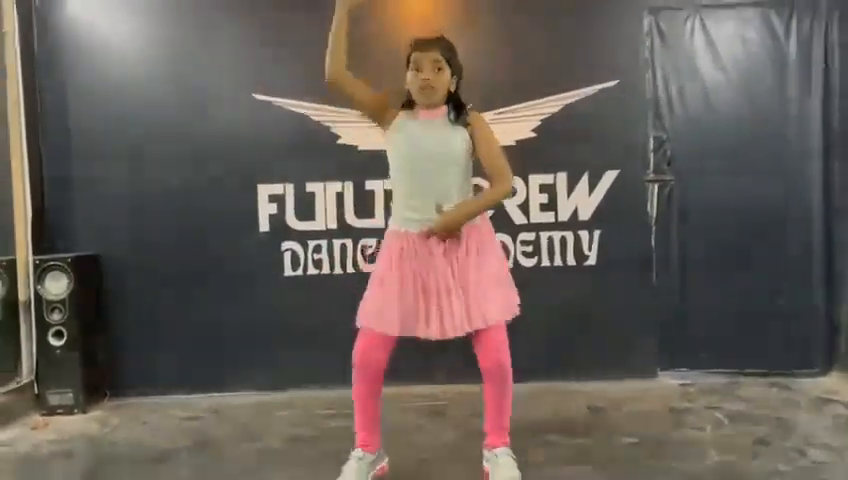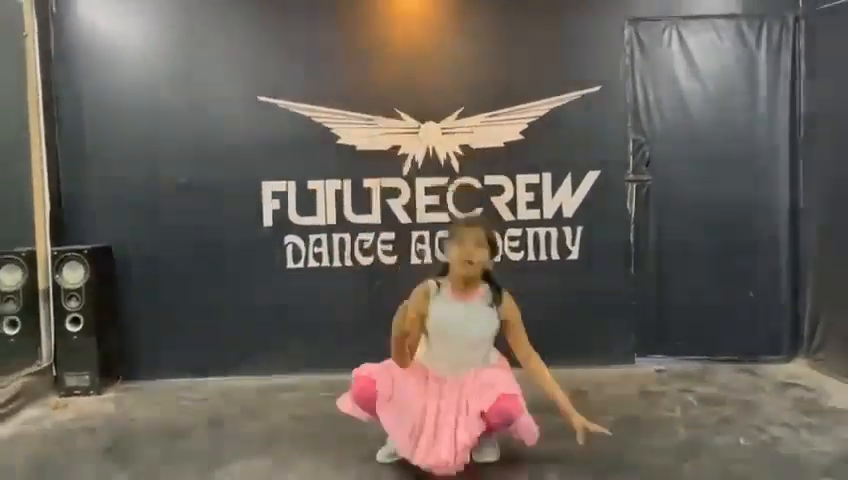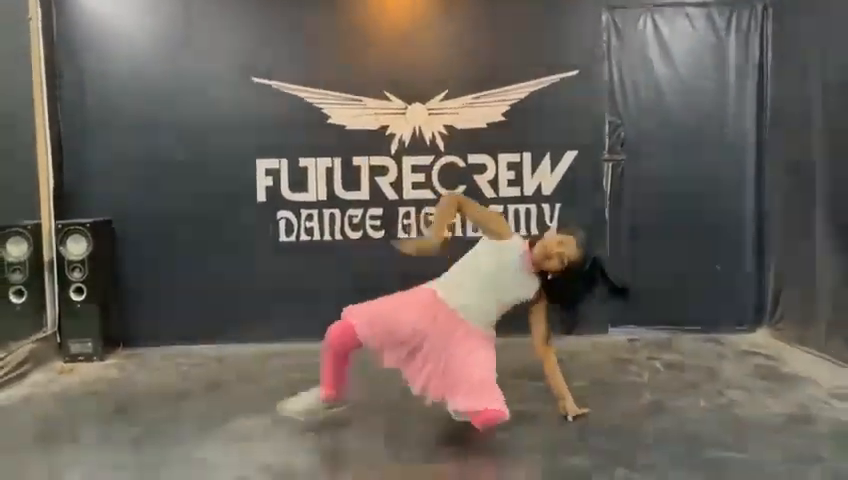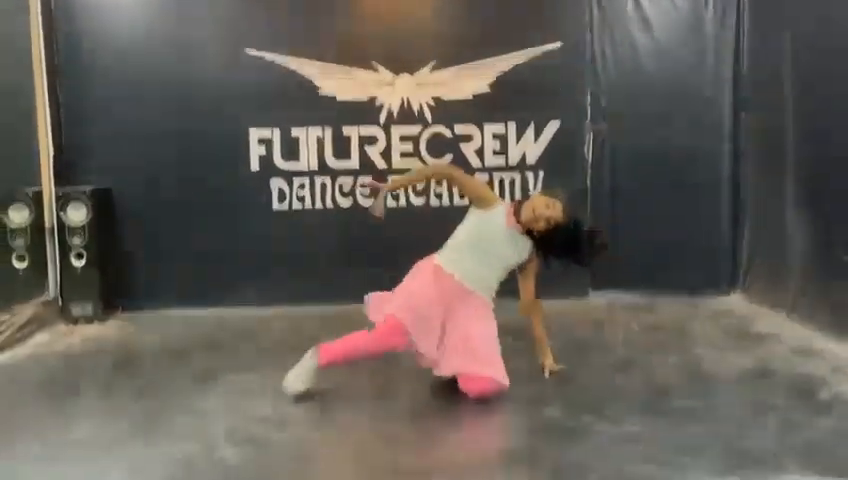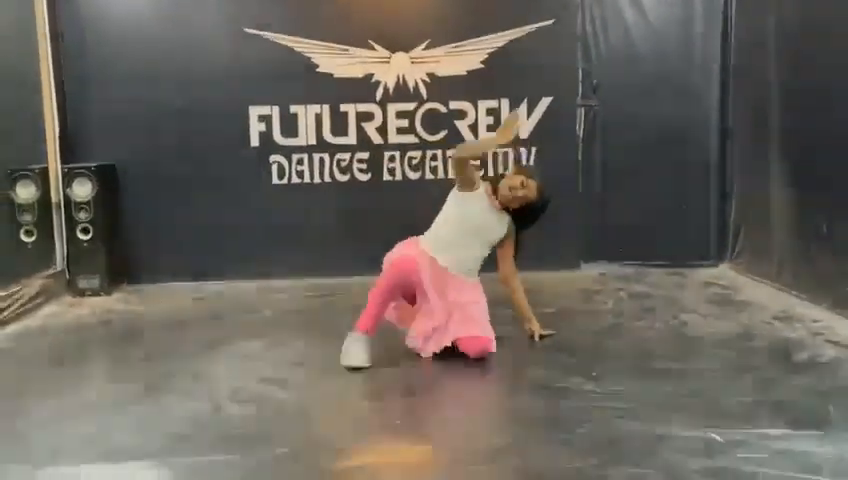
dt=0.3s
person 1, frame 1
left shoulder: (468, 123)
right shoulder: (391, 116)
left elbow: (504, 184)
right elbow: (335, 75)
left wrist: (460, 215)
left hip: (464, 243)
right hip: (407, 246)
left knee: (494, 356)
right knee: (368, 354)
person 1, frame 2
left shoulder: (501, 303)
right shoulder: (428, 293)
left elbow: (529, 358)
right elbow: (402, 360)
left wrist: (572, 413)
right wrist: (402, 332)
left hip: (478, 381)
right hip: (425, 377)
left knee: (508, 409)
right knee: (363, 385)
left ankle: (484, 436)
right ankle: (402, 432)
person 1, frame 3
left shoulder: (536, 289)
right shoulder: (503, 235)
left elbow: (542, 345)
right elbow: (454, 200)
left wrist: (565, 398)
right wrist: (435, 236)
left hip: (468, 337)
right hip: (429, 306)
left knee: (490, 417)
right knee: (341, 335)
left ankle: (462, 399)
right ankle: (330, 395)
person 1, frame 4
left shoulder: (531, 252)
right shoulder: (489, 201)
left elbow: (530, 302)
right elbow: (446, 171)
left wrist: (545, 353)
right wrist: (396, 184)
left hip: (472, 306)
right hip: (436, 280)
left knee: (482, 387)
right knee: (390, 340)
left ankle: (449, 357)
right ankle: (319, 357)
person 1, frame 5
left shoulder: (507, 226)
right shoulder: (471, 187)
left elbow: (508, 272)
left wrist: (530, 319)
left hip: (459, 284)
right hip: (419, 261)
left knee: (479, 348)
right knee: (403, 267)
right ankle: (360, 334)
